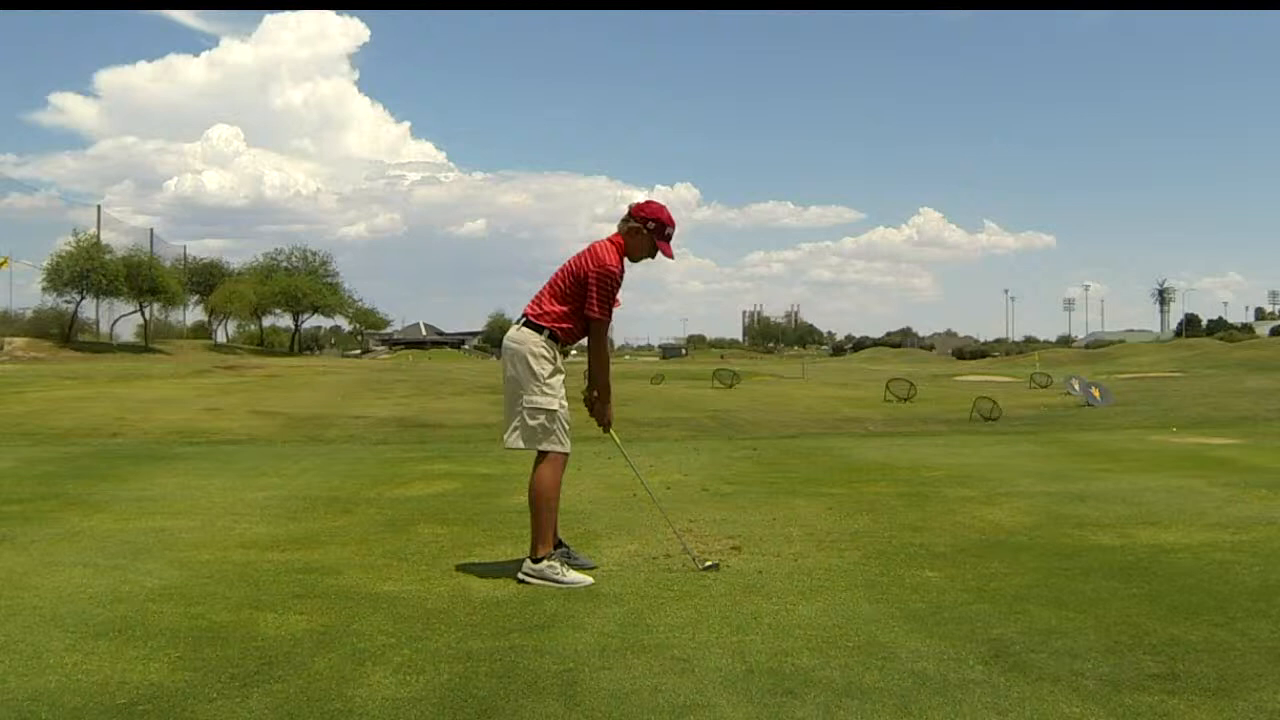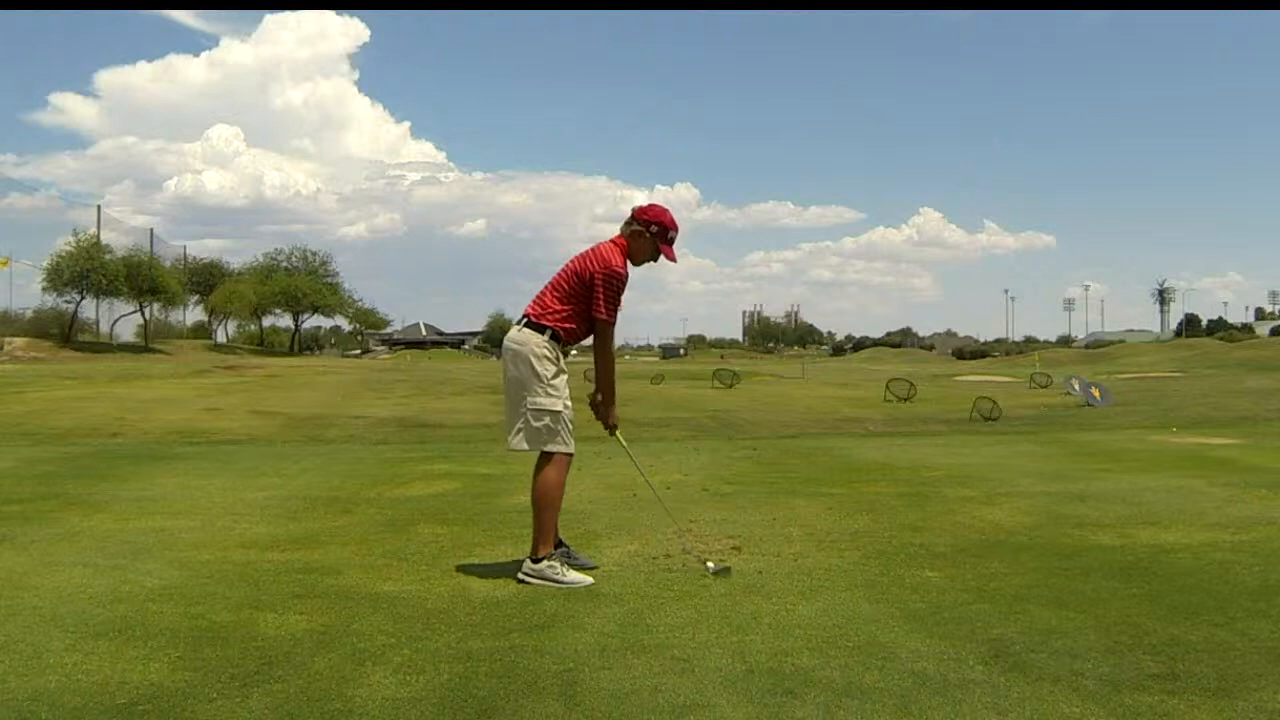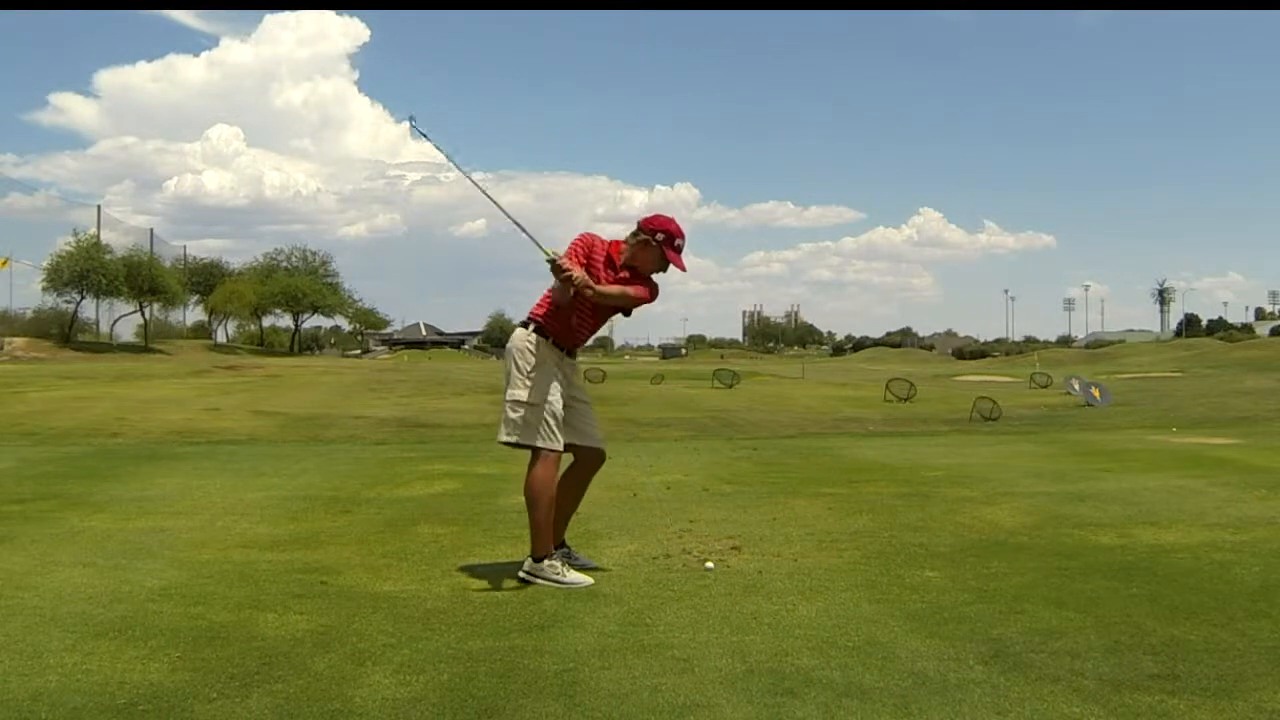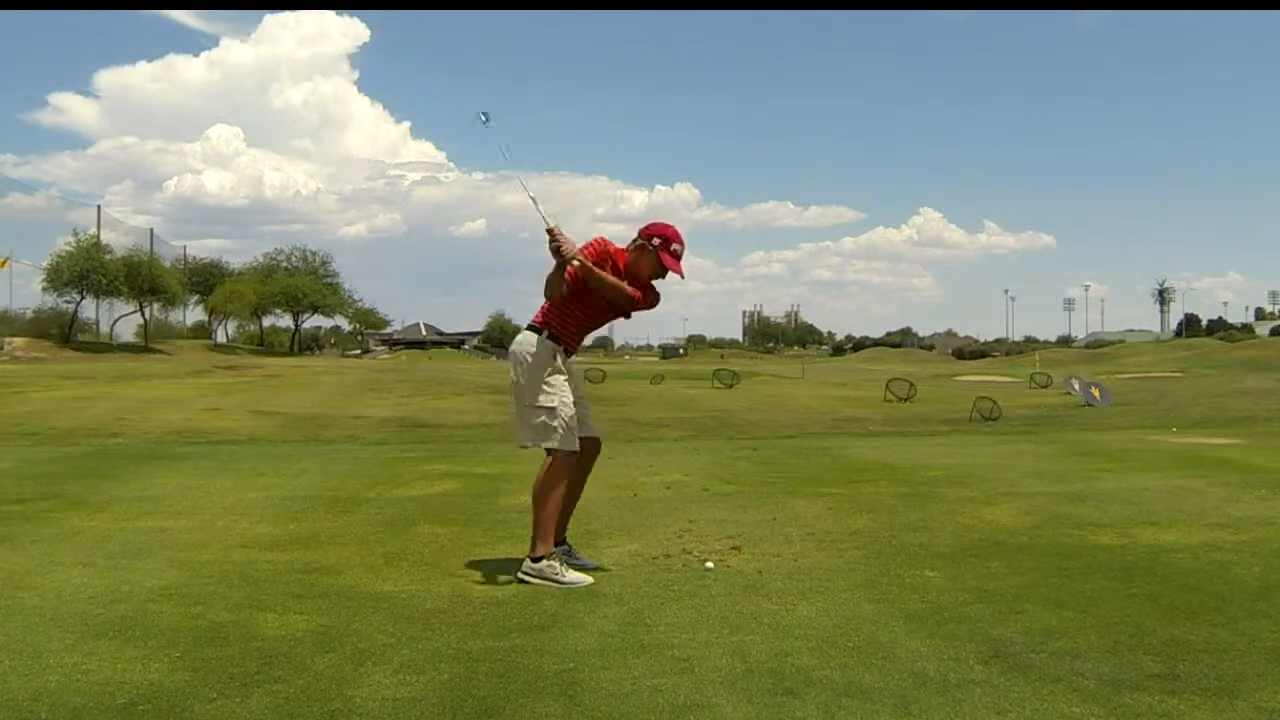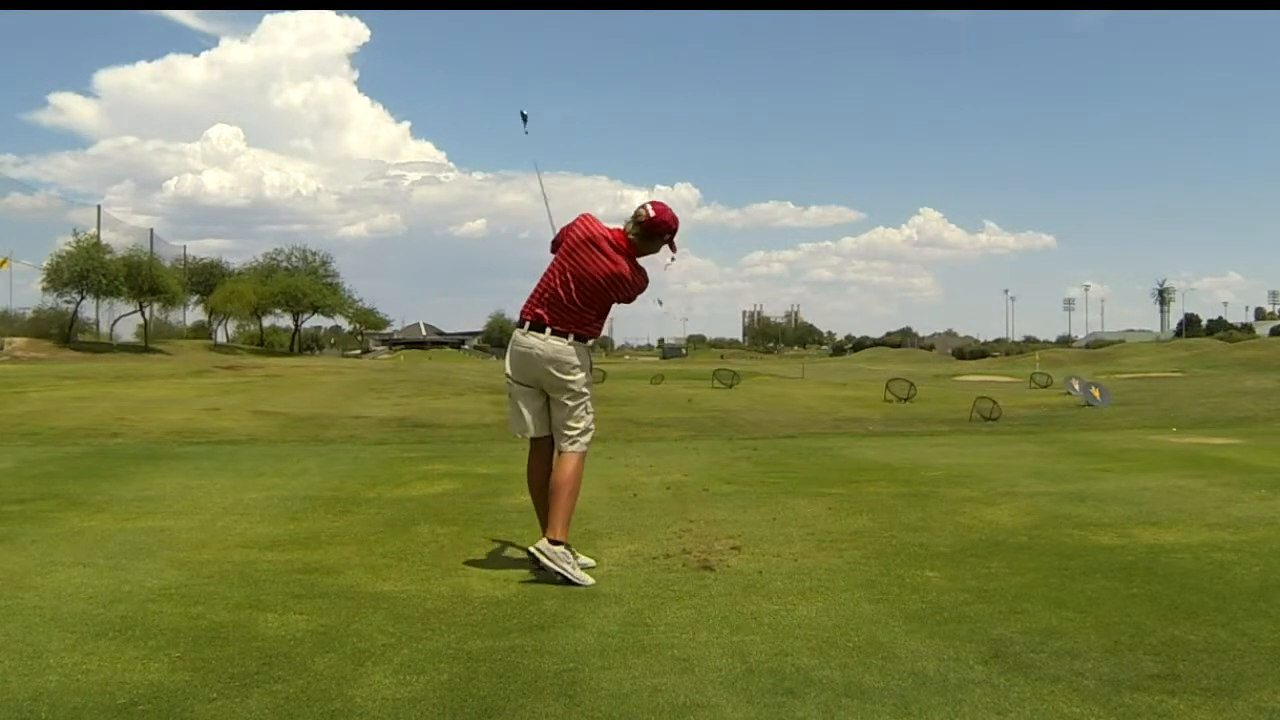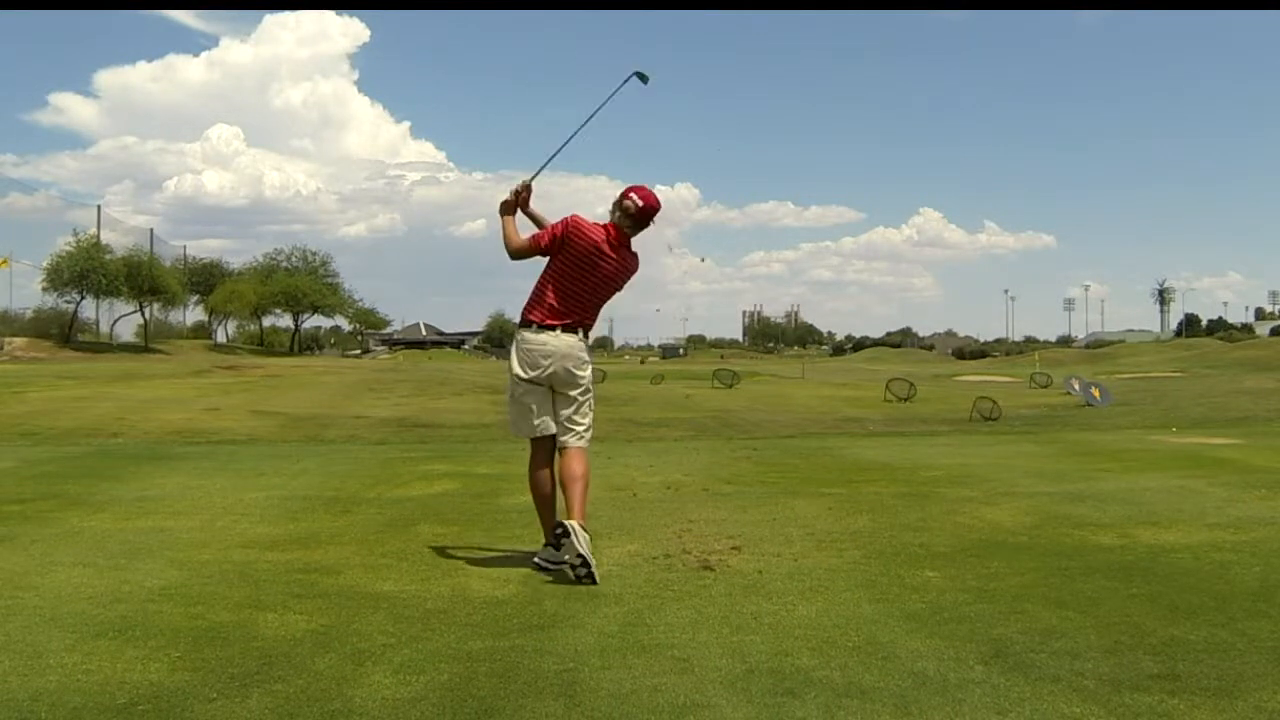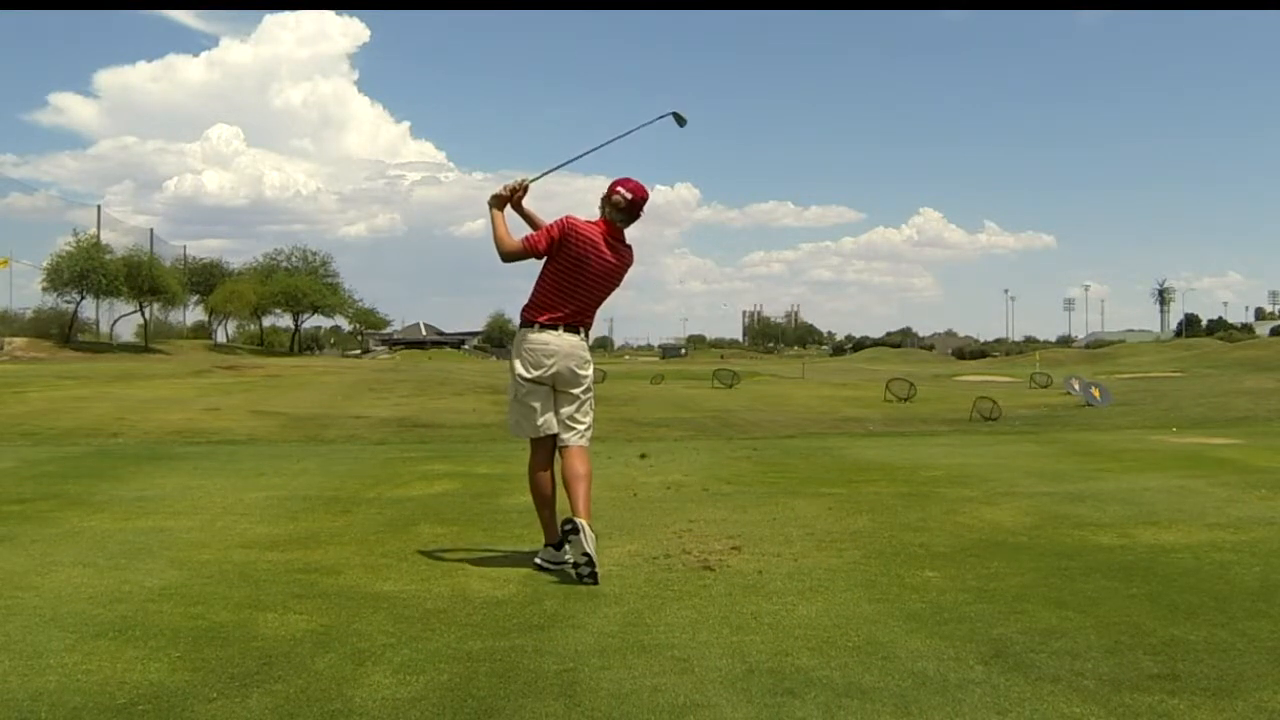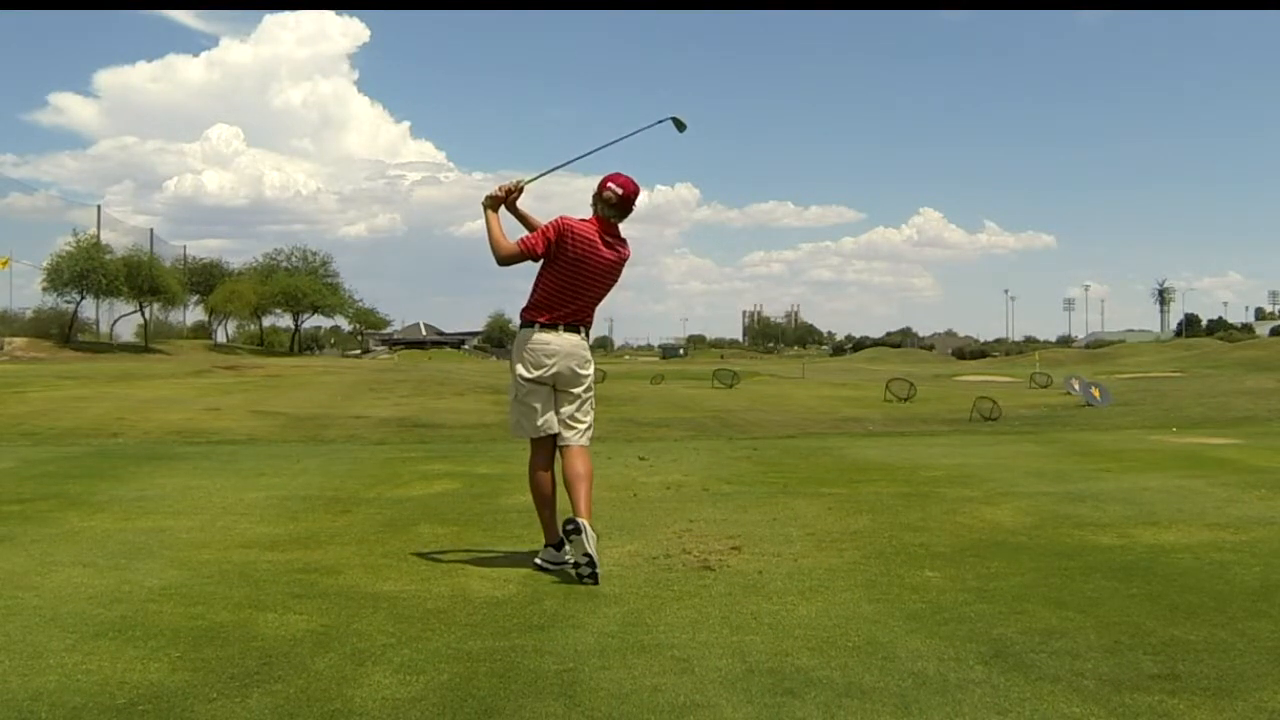
dt=0.4s
person 1, frame 1
left shoulder: (604, 255)
right shoulder: (607, 264)
left elbow: (595, 333)
right elbow: (598, 338)
left wrist: (592, 386)
right wrist: (605, 399)
left hip: (533, 345)
right hip: (535, 347)
left knee: (552, 449)
right knee: (553, 452)
left ankle: (551, 545)
right ankle: (539, 560)
person 1, frame 2
left shoulder: (611, 262)
right shoulder: (611, 265)
left elbow: (604, 334)
right elbow: (603, 340)
left wrist: (602, 390)
right wrist: (608, 402)
left hip: (535, 347)
right hip: (537, 348)
left knee: (558, 449)
right knee: (555, 453)
left ankle: (551, 545)
right ankle: (539, 560)
person 1, frame 3
left shoulder: (646, 286)
right shoulder: (590, 244)
left elbow: (620, 295)
right elbow: (560, 291)
left wrist: (590, 285)
right wrist: (568, 277)
left hip: (564, 361)
right hip: (534, 348)
left knee: (591, 455)
right knee: (547, 452)
left ankle: (554, 546)
right ankle: (539, 561)
person 1, frame 4
left shoulder: (647, 296)
right shoulder: (601, 249)
left elbow: (616, 290)
right elbow: (553, 294)
left wrist: (580, 263)
right wrist: (565, 259)
left hip: (556, 356)
right hip: (540, 351)
left knee: (587, 446)
right knee: (563, 452)
left ankle: (554, 542)
right ankle: (540, 559)
person 1, frame 5
left shoulder: (586, 224)
right shoulder: (635, 280)
left hip: (524, 340)
right hip: (567, 352)
left knee: (540, 444)
right knee: (572, 447)
left ankle: (552, 540)
right ankle: (554, 542)
person 1, frame 6
left shoulder: (577, 227)
right shoulder: (629, 263)
left elbow: (516, 249)
left wrist: (509, 213)
right wrist: (529, 212)
left hip: (532, 341)
right hip: (573, 348)
left knee: (541, 446)
right knee: (574, 444)
left ankle: (552, 544)
right ankle: (574, 524)
person 1, frame 7
left shoulder: (573, 227)
right shoulder: (624, 257)
left elbow: (508, 251)
left wrist: (498, 209)
right wrist: (521, 209)
left hip: (534, 342)
right hip: (575, 347)
left knee: (541, 445)
right knee: (575, 442)
left ankle: (553, 544)
right ankle: (580, 522)
person 1, frame 8
left shoulder: (568, 228)
right shoulder: (621, 252)
left elbow: (504, 255)
left wrist: (492, 211)
right wrist: (515, 210)
left hip: (535, 342)
right hip: (576, 346)
left knee: (542, 446)
right knee: (575, 442)
left ankle: (554, 545)
right ankle: (581, 522)
